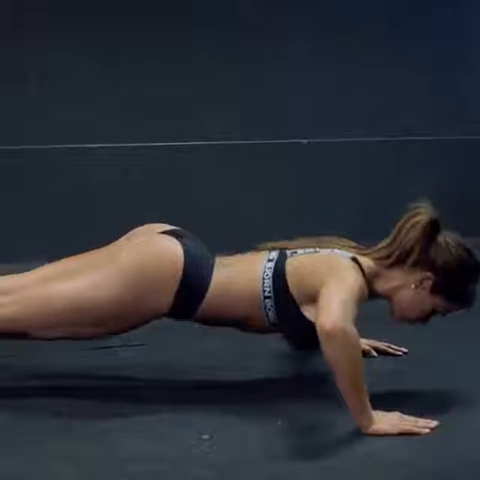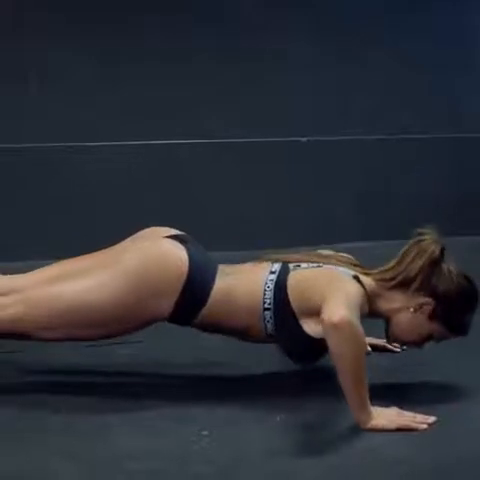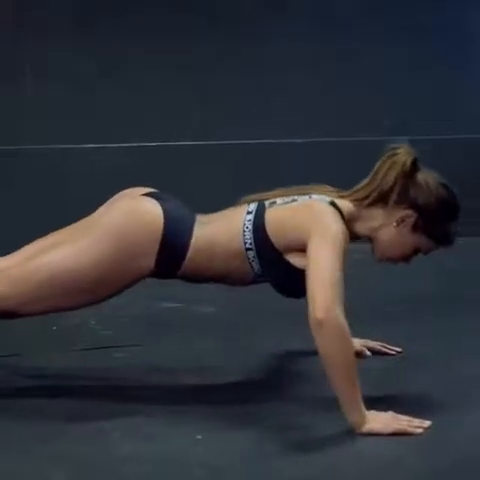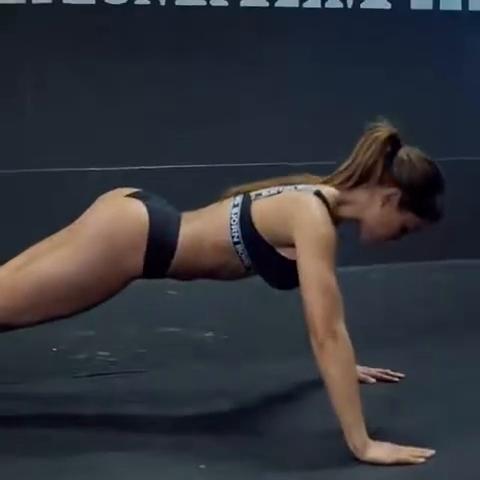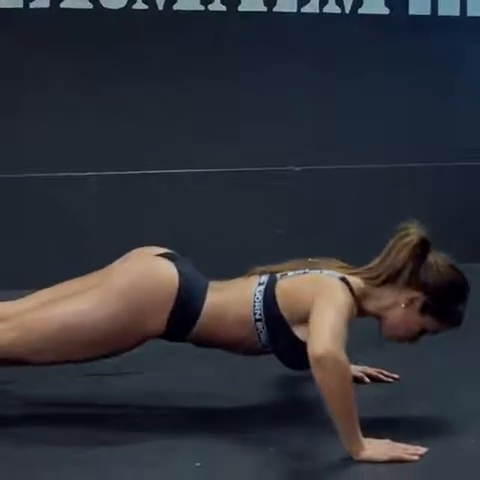
dt=1s
person 1, frame 1
left shoulder: (353, 257)
right shoulder: (351, 276)
right elbow: (332, 329)
left wrist: (348, 340)
right wrist: (367, 419)
left hip: (164, 246)
right hip: (161, 276)
person 1, frame 2
left shoulder: (351, 272)
right shoulder: (351, 292)
right elbow: (338, 321)
left wrist: (349, 339)
right wrist: (365, 414)
left hip: (169, 252)
right hip: (164, 281)
person 1, frame 3
left shoulder: (333, 208)
right shoulder: (330, 225)
right elbow: (322, 316)
left wrist: (338, 340)
right wrist: (361, 417)
left hip: (149, 215)
right hip: (144, 236)
person 1, frame 4
left shoulder: (320, 199)
right shoulder: (314, 218)
right elbow: (326, 332)
left wrist: (342, 366)
right wrist: (362, 445)
left hip: (134, 218)
right hip: (128, 237)
person 1, frame 5
left shoulder: (342, 279)
right shoulder: (340, 295)
right elbow: (323, 355)
left wrist: (340, 370)
right wrist: (358, 447)
left hip: (158, 272)
right hip: (153, 298)
